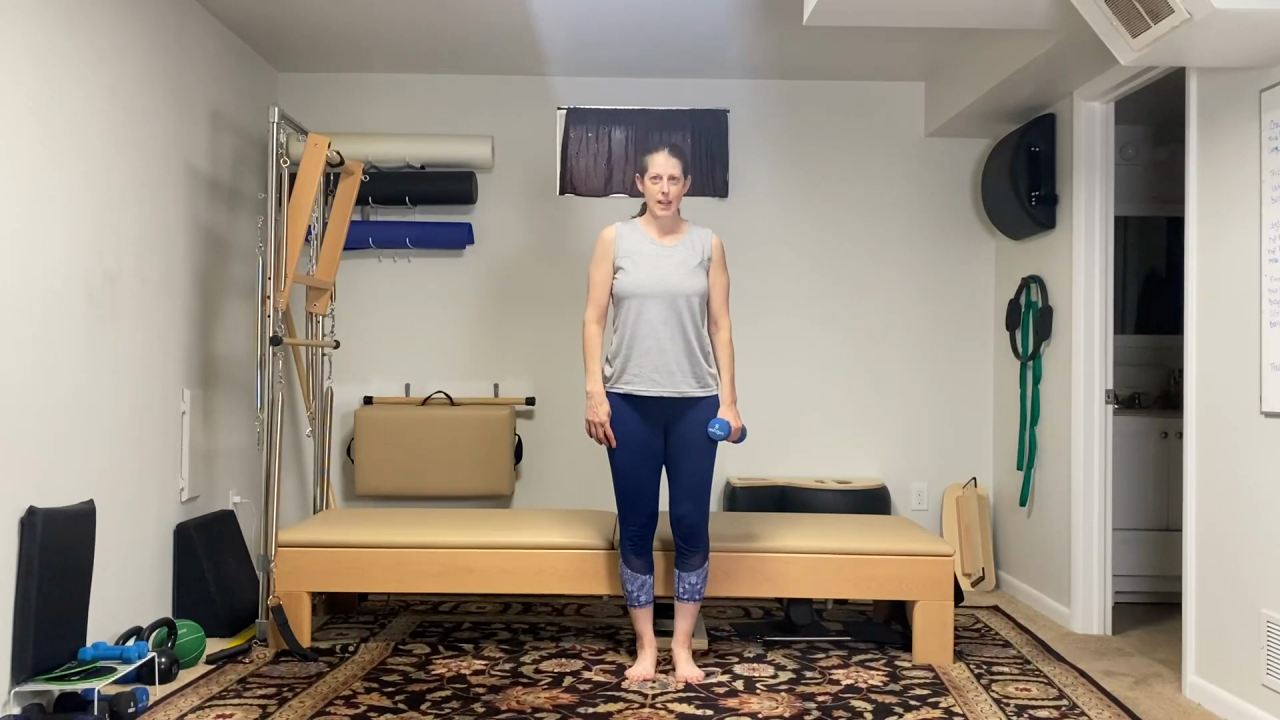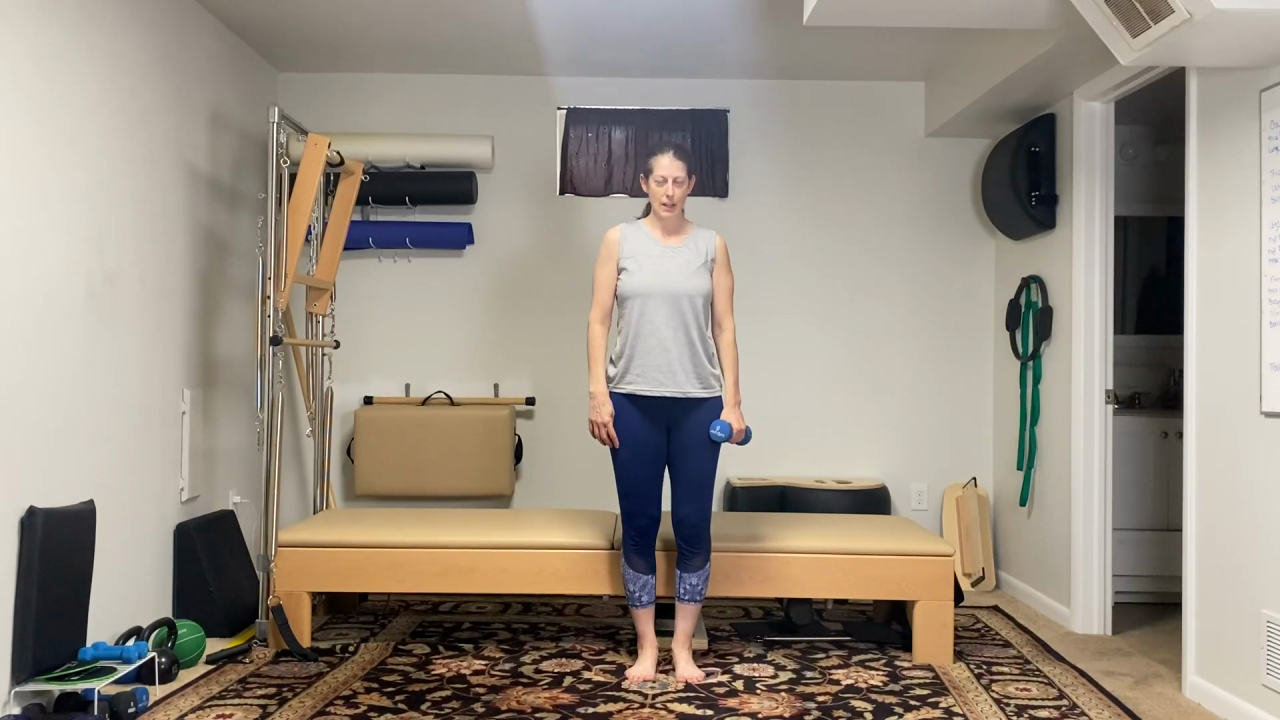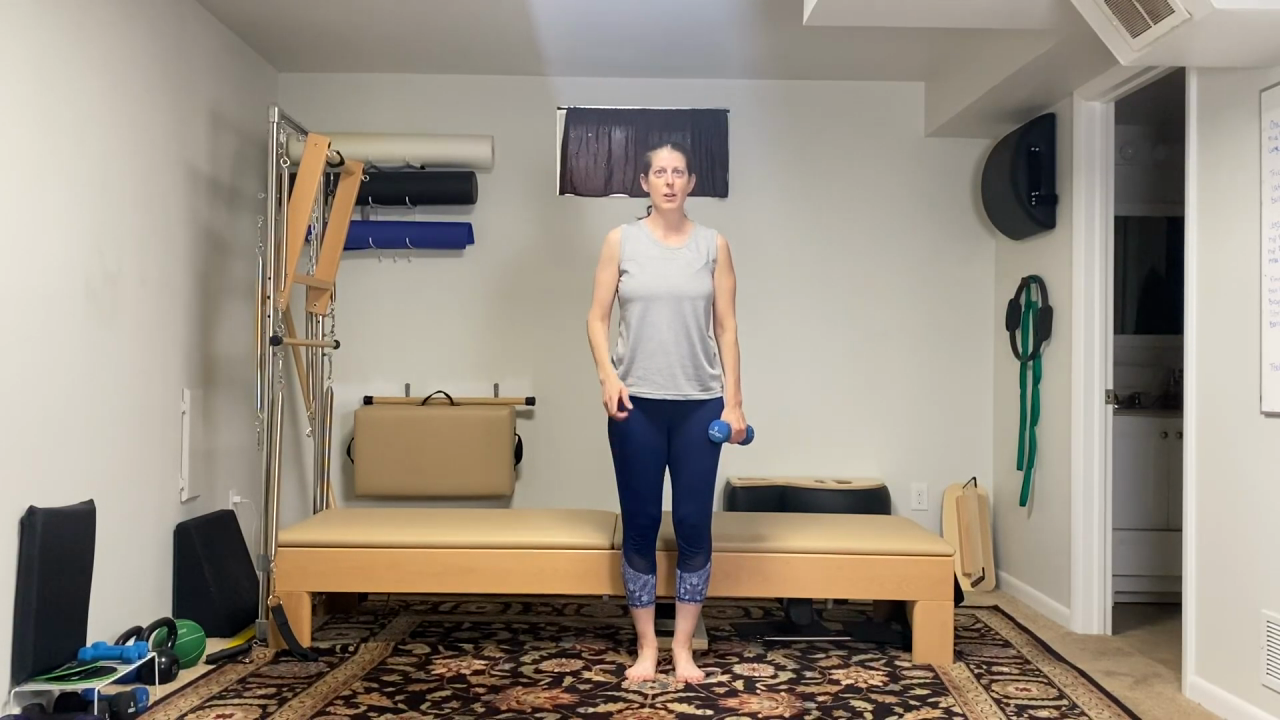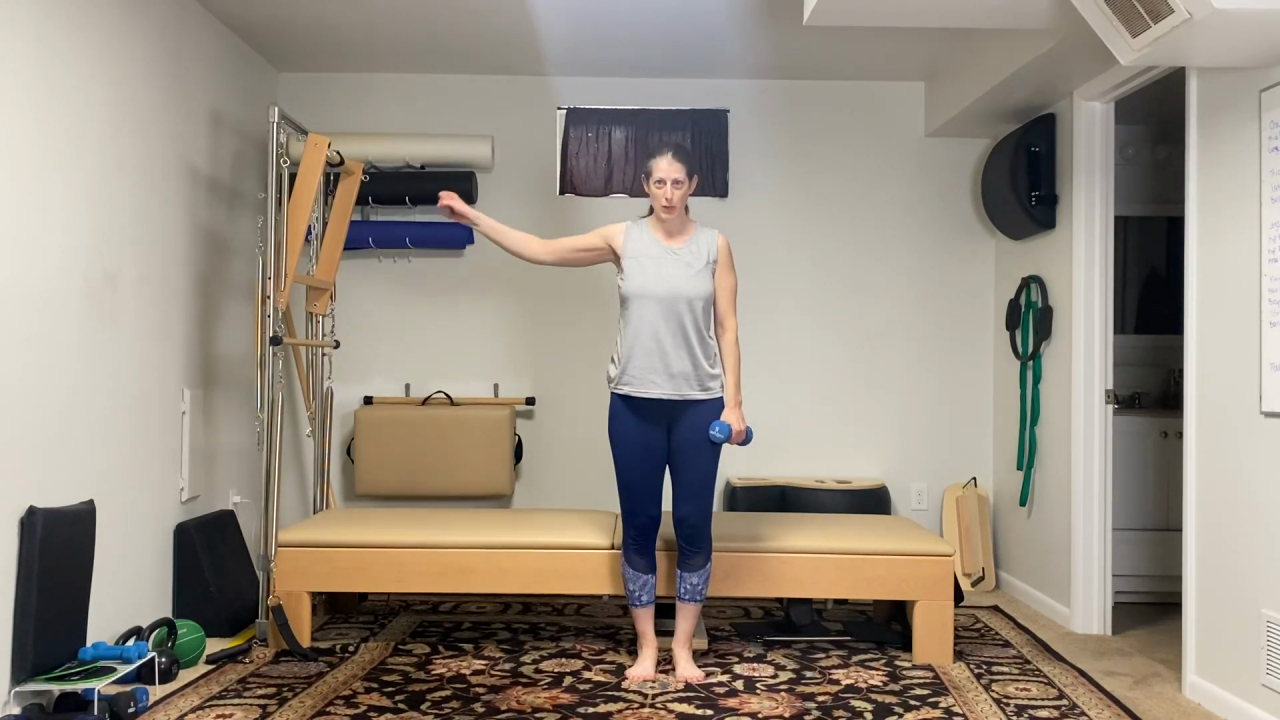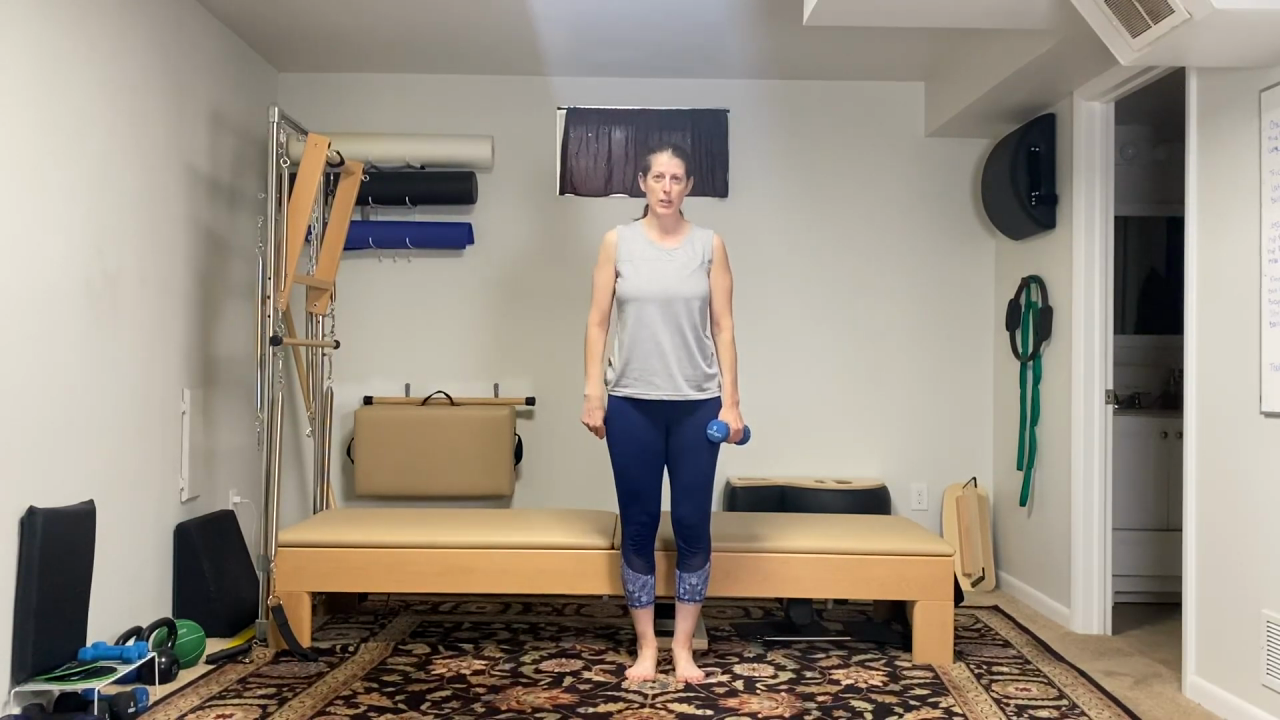
dt=1s
person 1, frame 1
left shoulder: (707, 243)
right shoulder: (615, 238)
left elbow: (720, 324)
right elbow: (594, 320)
left wrist: (728, 400)
right wrist: (594, 392)
left hip: (694, 403)
right hip: (630, 402)
left knee: (691, 523)
right knee: (637, 523)
left ankle: (682, 645)
right ankle: (645, 645)
person 1, frame 2
left shoulder: (711, 245)
right shoulder: (619, 240)
left elbow: (724, 326)
right elbow: (599, 321)
left wrist: (733, 401)
right wrist: (598, 393)
left hip: (697, 404)
right hip: (634, 402)
left knee: (693, 524)
right knee: (639, 524)
left ankle: (683, 646)
right ankle: (646, 646)
person 1, frame 3
left shoulder: (713, 244)
right shoulder: (620, 240)
left elbow: (726, 327)
right elbow: (597, 319)
left wrist: (733, 401)
right wrist: (608, 374)
left hip: (698, 404)
right hip: (637, 403)
left knee: (693, 524)
right knee: (639, 524)
left ankle: (683, 647)
right ankle: (646, 647)
person 1, frame 4
left shoulder: (714, 244)
right shoulder: (621, 238)
left elbow: (727, 327)
right elbow: (540, 249)
left wrist: (733, 403)
right wrist: (472, 217)
left hip: (698, 405)
right hip: (634, 403)
left knee: (693, 524)
right knee: (639, 524)
left ankle: (683, 646)
right ankle: (646, 646)
person 1, frame 5
left shoulder: (709, 244)
right shoulder: (617, 241)
left elbow: (723, 326)
right elbow: (598, 323)
left wrist: (731, 401)
right wrist: (593, 395)
left hip: (696, 405)
right hip: (632, 404)
left knee: (692, 524)
right knee: (638, 524)
left ankle: (682, 646)
right ankle: (646, 646)
